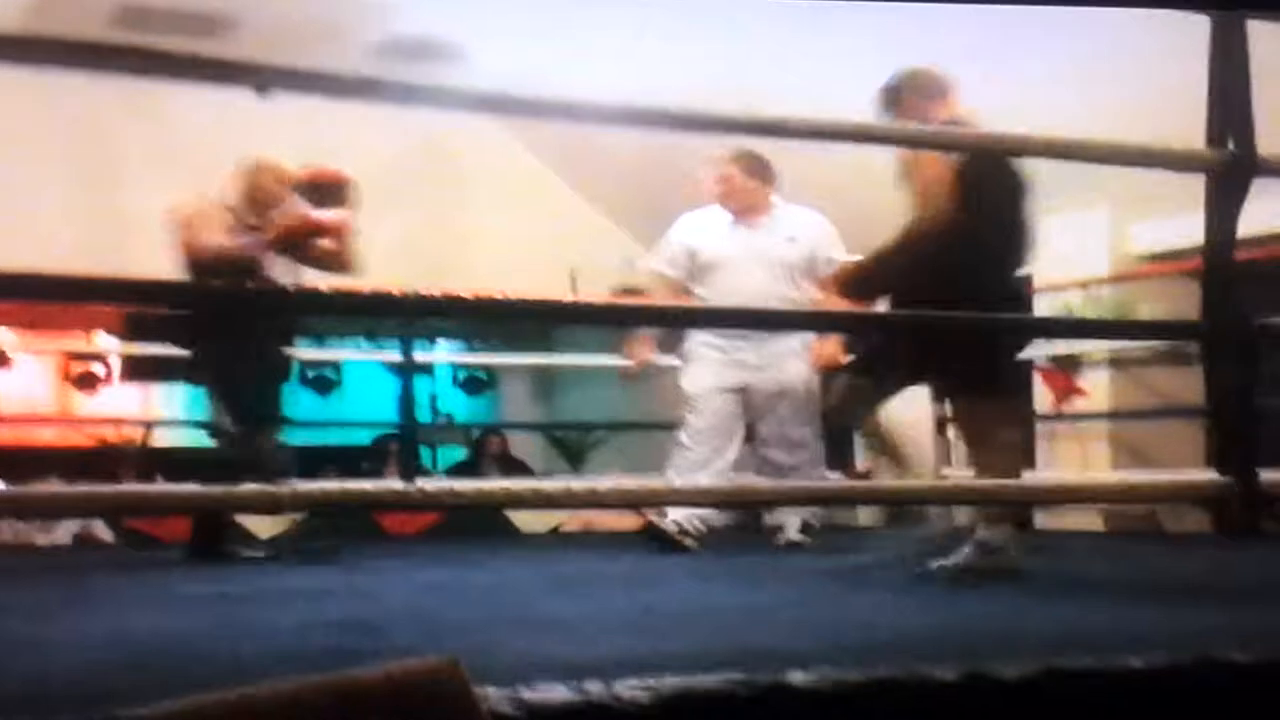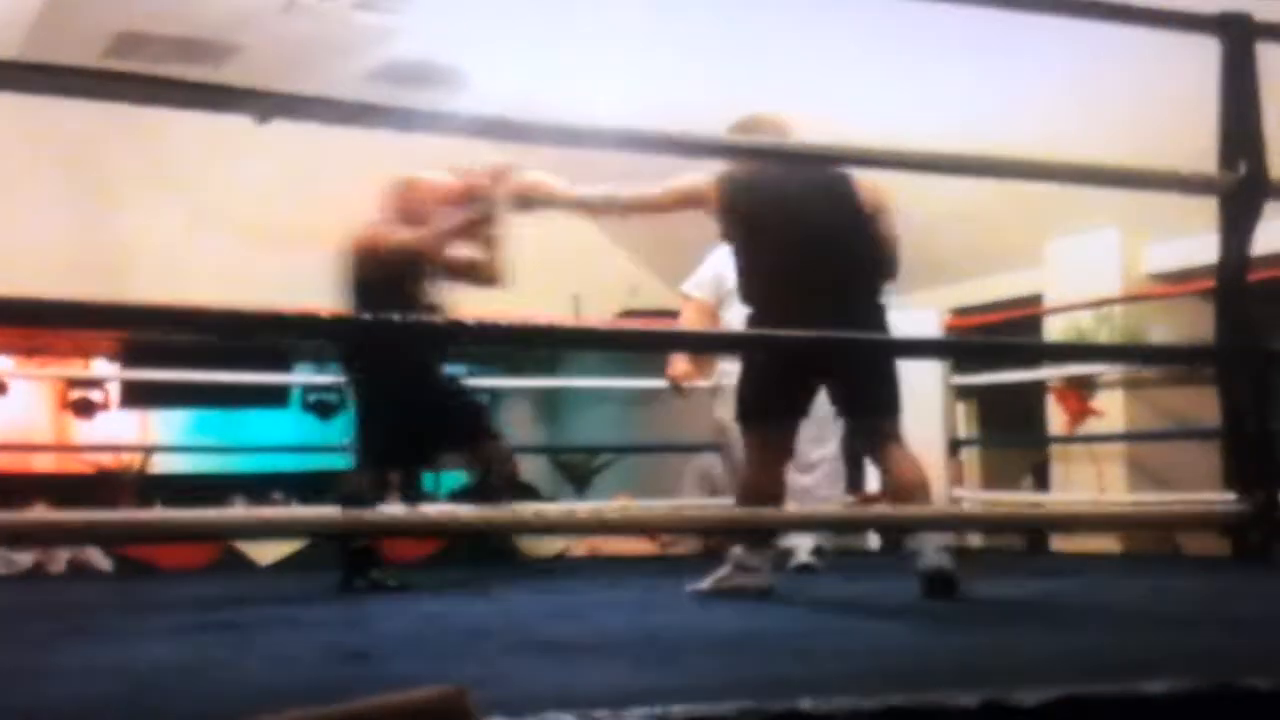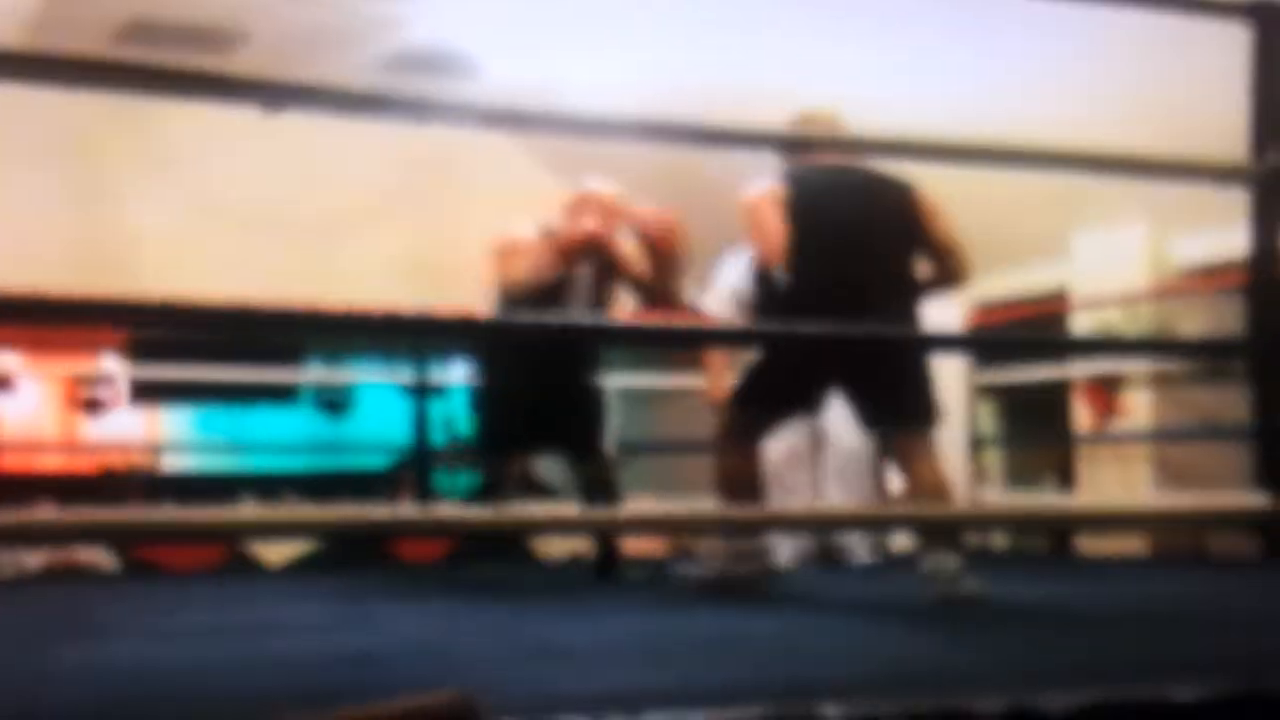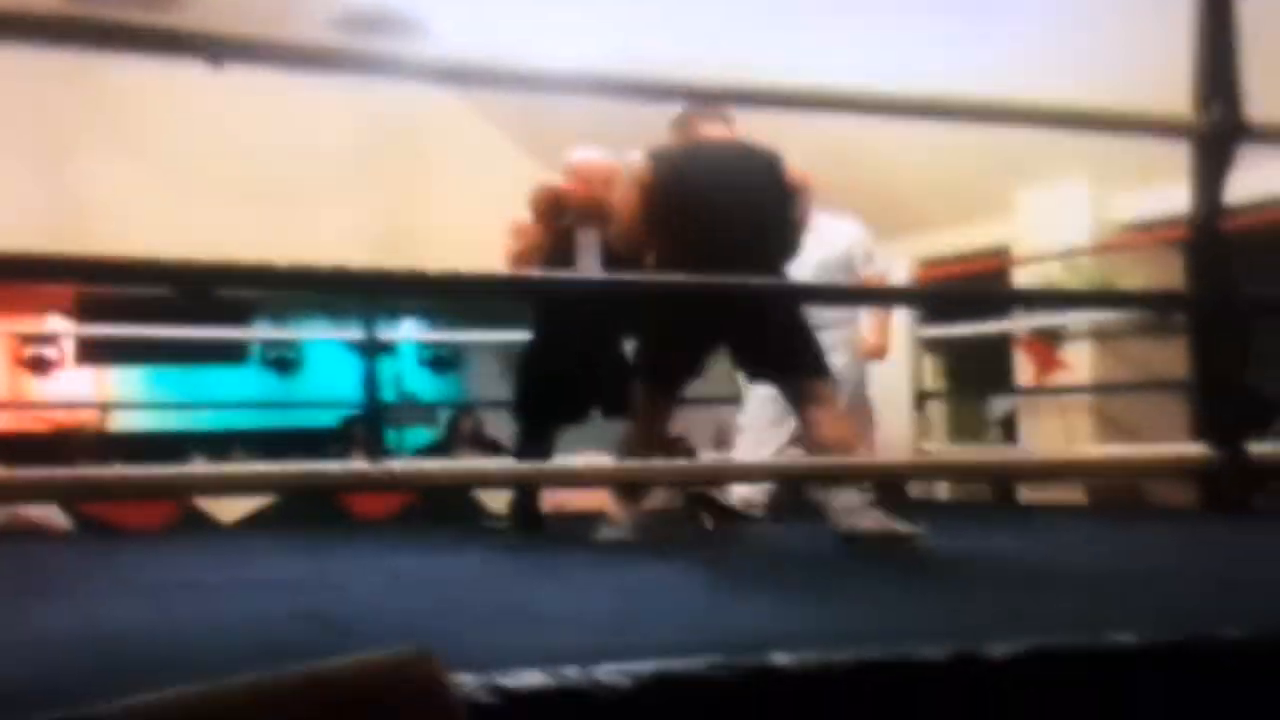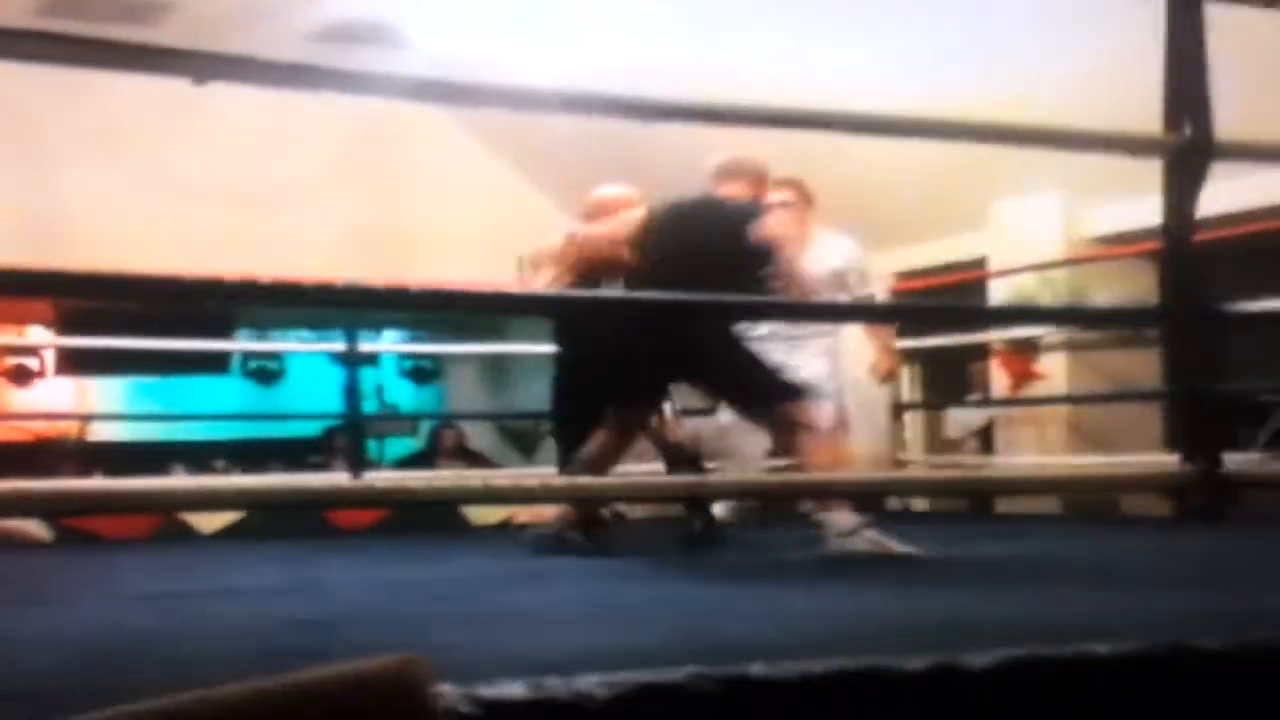
dt=0.5s
person 1, frame 1
left shoulder: (928, 145)
right shoulder: (998, 158)
left elbow: (932, 220)
left wrist: (862, 274)
left hip: (939, 299)
right hip: (993, 300)
left knee: (855, 395)
right knee: (988, 421)
right ankle: (995, 537)
person 1, frame 2
left shoulder: (727, 186)
right shoulder: (858, 189)
left elbow: (624, 202)
right elbow: (888, 266)
left wrist: (550, 191)
left hip: (783, 333)
right hip: (858, 329)
left knee: (765, 449)
right knee: (887, 442)
left ankle: (752, 560)
right ankle: (930, 545)
person 1, frame 3
left shoulder: (771, 192)
right shoulder: (904, 195)
left elbow: (773, 262)
right elbow: (954, 269)
left wrist: (767, 309)
left hip: (807, 329)
right hip: (887, 332)
left knee: (736, 431)
right knee: (915, 450)
right ankle: (945, 563)
person 1, frame 4
left shoulder: (651, 167)
right shoulder: (781, 168)
left elbow: (627, 241)
right elbow: (787, 242)
left hip: (679, 294)
right hip: (758, 292)
left knee: (649, 407)
right knee: (817, 396)
left ankle: (625, 517)
right ankle: (850, 505)
person 1, frame 5
left shoulder: (655, 214)
right shoulder: (771, 222)
left elbow: (584, 247)
right elbow: (799, 293)
left hip: (637, 330)
right hip: (702, 334)
left knee: (619, 428)
right knee: (801, 423)
left ankle: (569, 520)
person 2, frame 1
left shoulder: (284, 230)
right shoulder: (211, 217)
left elbow: (343, 263)
right elbow: (212, 254)
left wrist: (336, 213)
right wrist: (275, 235)
left hip: (265, 350)
right hip: (226, 348)
left knee: (245, 443)
right knee: (260, 440)
left ankle: (208, 536)
person 2, frame 2
left shoulder: (431, 252)
right shoulder: (374, 242)
left elbow: (488, 274)
right elbow: (421, 240)
left wrist: (484, 220)
right wrist: (477, 207)
left hip: (424, 371)
right hip: (383, 374)
left knee: (489, 451)
right knee: (376, 467)
right ankle: (357, 564)
person 2, frame 3
left shoulder: (613, 253)
right shoulder: (524, 243)
left elbow: (659, 298)
right elbow: (512, 287)
left wrist: (663, 258)
right wrist: (561, 253)
left hip: (571, 373)
right hip: (513, 372)
left knee: (592, 462)
right knee: (498, 463)
left ankle: (609, 553)
person 2, frame 4
right shoulder: (539, 220)
right elbow: (521, 268)
right wrist: (547, 223)
left hip: (612, 341)
right hip: (554, 342)
right knee: (536, 427)
right ankle: (525, 509)
person 2, frame 5
right shoulder: (562, 251)
right wrist: (574, 268)
right hip: (582, 362)
left knee: (663, 429)
right knee: (571, 439)
left ankle: (699, 516)
right ankle: (586, 514)
person 3, frame 1
left shoulder: (811, 226)
right shoulder: (693, 226)
right elbow: (665, 287)
right wrist: (645, 338)
left hip: (786, 352)
right hip: (715, 349)
left knee: (791, 443)
right knee: (704, 435)
left ankle: (793, 520)
right ankle: (683, 518)
person 3, frame 2
right shoulder: (727, 255)
right elbow: (696, 308)
right wrist: (682, 356)
right hip: (742, 372)
left knee: (813, 460)
right knee: (745, 458)
left ankle: (805, 543)
person 3, frame 3
right shoulder: (740, 266)
right elbow: (719, 323)
right wrist: (720, 377)
left knee: (849, 445)
right knee: (781, 456)
left ankle: (853, 542)
right ankle: (787, 548)
person 3, frame 4
left shoulder: (846, 232)
left elbow: (873, 285)
left wrist: (876, 332)
left hip: (835, 342)
right knee: (761, 420)
left ankle: (854, 505)
right ankle: (746, 496)
person 3, frame 5
left shoulder: (839, 248)
left elbow: (865, 304)
left wrist: (883, 350)
left hip: (811, 350)
right hip: (752, 350)
left knee: (824, 430)
right knee: (740, 430)
left ankle: (837, 514)
right ankle: (723, 510)
